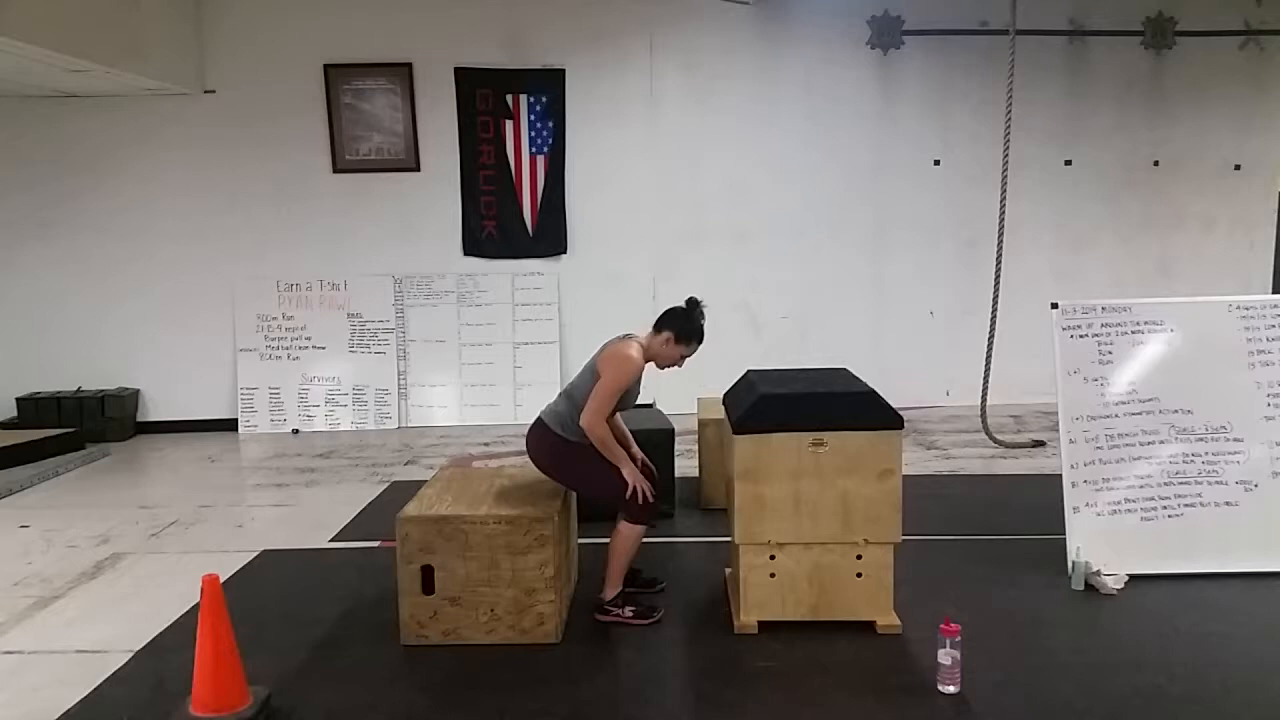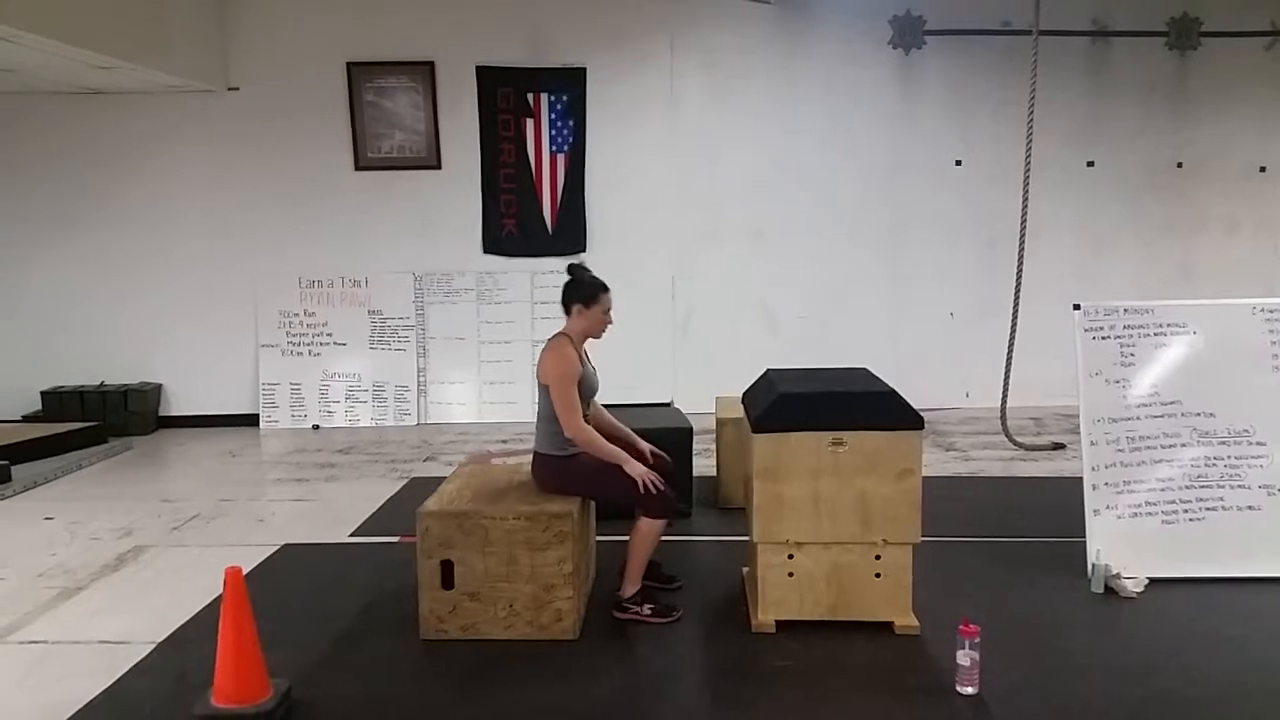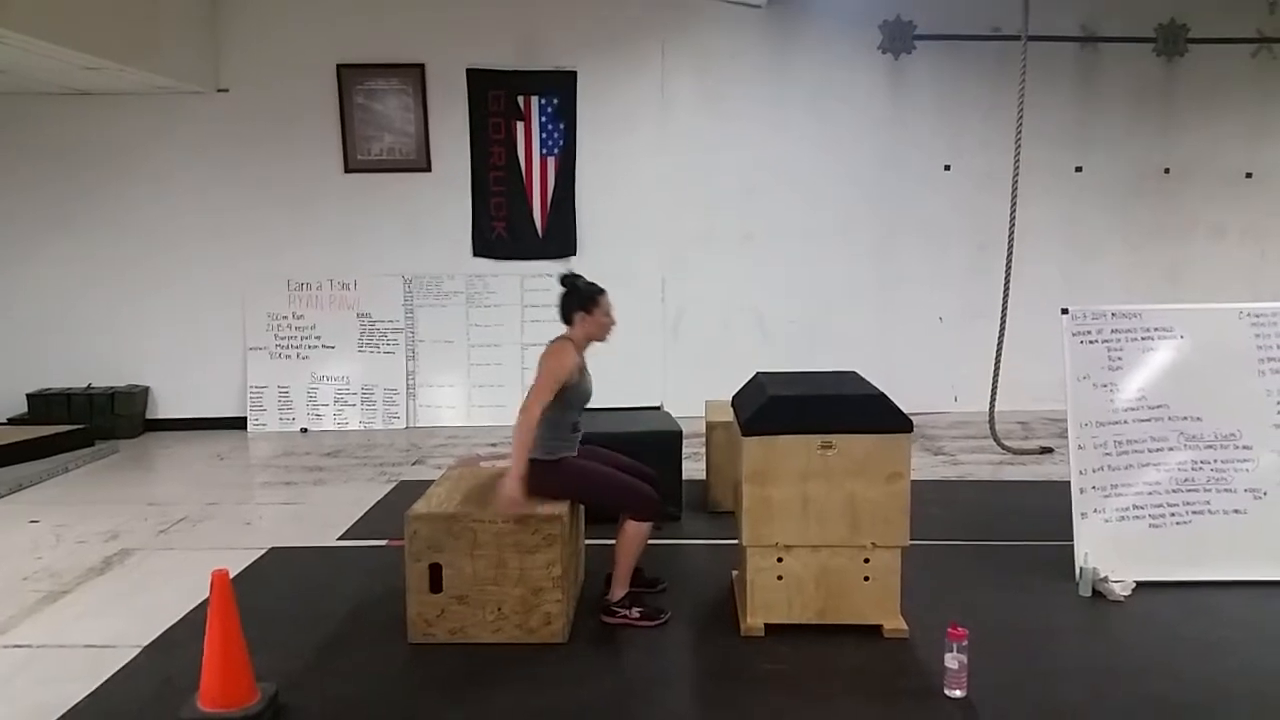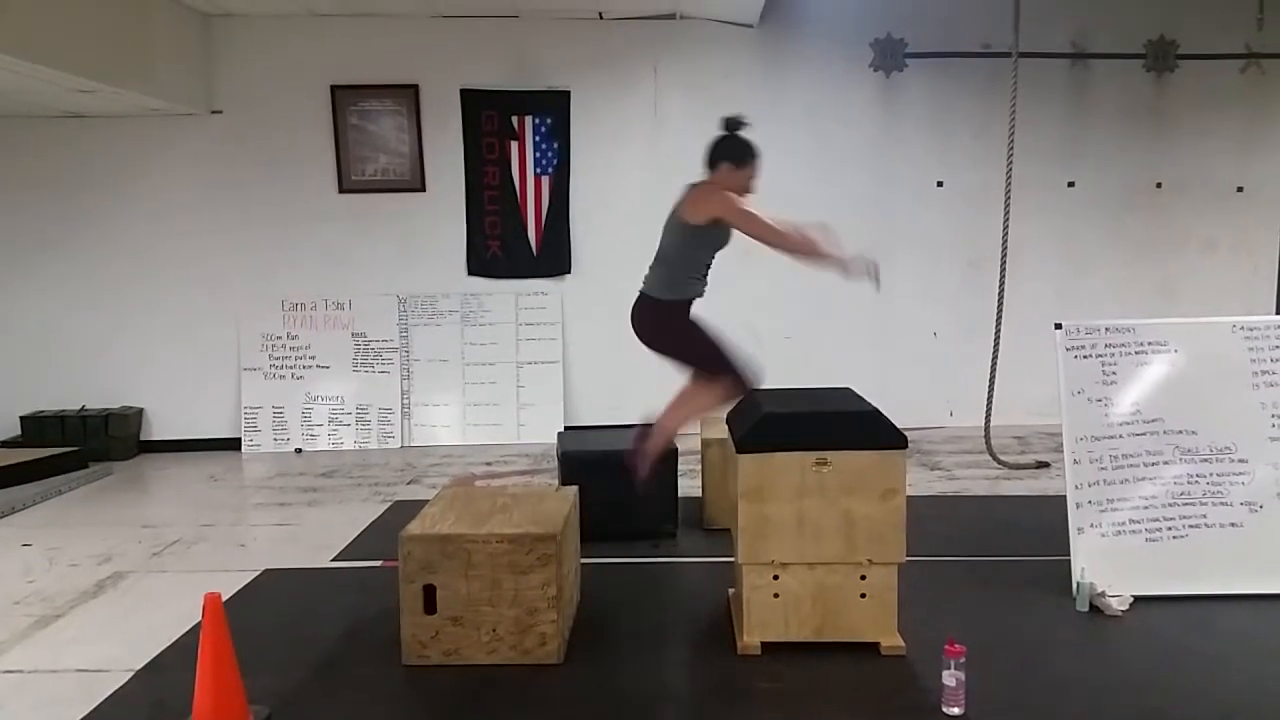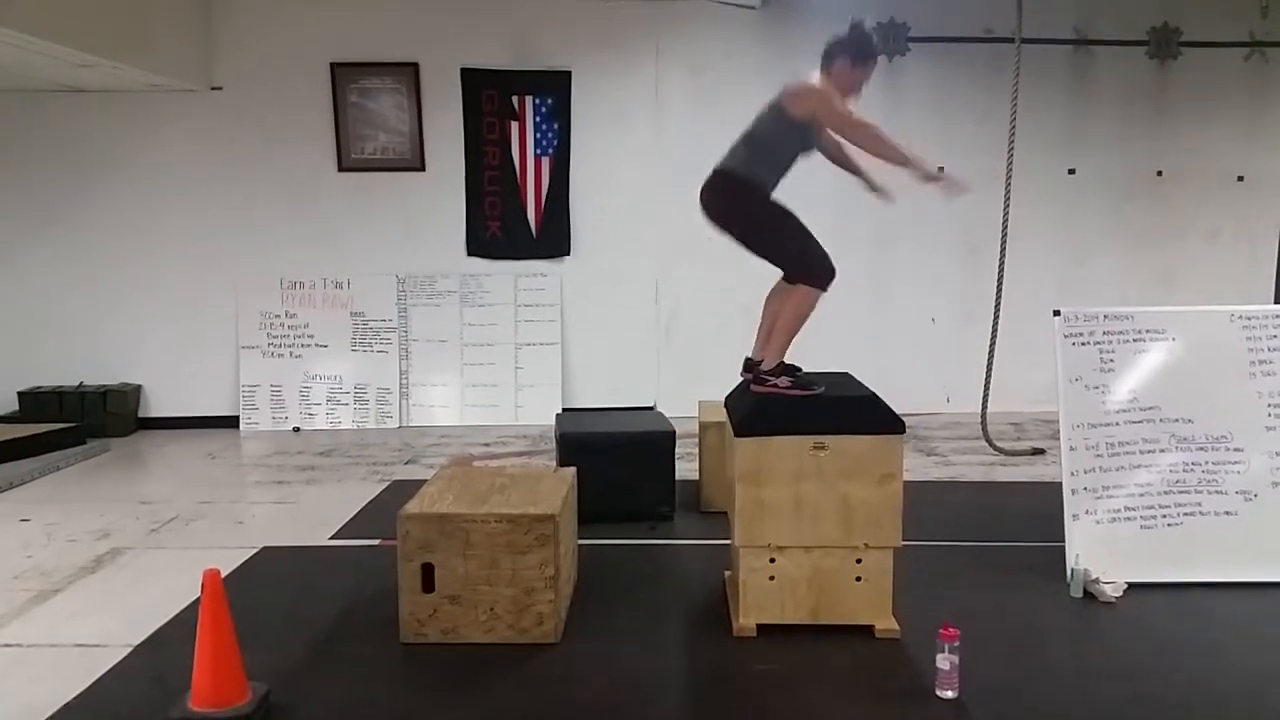
dt=0.7s
person 1, frame 1
left shoulder: (631, 346)
right shoulder: (629, 360)
right elbow: (591, 422)
left wrist: (632, 450)
right wrist: (624, 464)
left hip: (562, 436)
right hip: (553, 444)
left knee: (646, 479)
right knee: (640, 501)
left ankle: (622, 571)
right ankle: (611, 601)
person 1, frame 2
left shoulder: (574, 346)
right shoulder: (561, 354)
left elbow: (590, 408)
right elbow: (574, 429)
left wrist: (635, 441)
right wrist: (626, 461)
left hip: (571, 454)
right hip: (558, 463)
left knee: (660, 469)
right knee: (659, 499)
left ankle: (641, 564)
right ankle: (629, 598)
person 1, frame 3
left shoulder: (576, 350)
right shoulder: (565, 355)
right elbow: (529, 414)
right wrist: (516, 476)
left hip: (564, 453)
right hip: (546, 466)
left knee: (647, 481)
right knee: (645, 502)
left ankle: (624, 572)
right ankle: (618, 602)
person 1, frame 4
left shoulder: (704, 195)
right shoulder: (716, 200)
left elbow: (768, 231)
right elbow: (776, 238)
left wrist: (805, 237)
right wrist: (838, 260)
left hip: (661, 310)
right hip: (658, 314)
left knee: (712, 371)
right knee: (736, 382)
left ankle: (658, 434)
right ankle: (654, 441)
person 1, frame 5
left shoulder: (811, 96)
right shoulder: (815, 95)
left elbow: (829, 143)
right elbow: (862, 133)
left wrist: (867, 178)
right wrist: (920, 168)
left hip: (734, 191)
right hip: (731, 194)
left knee: (801, 273)
right knee: (816, 271)
left ankle: (759, 360)
right ankle: (767, 370)
